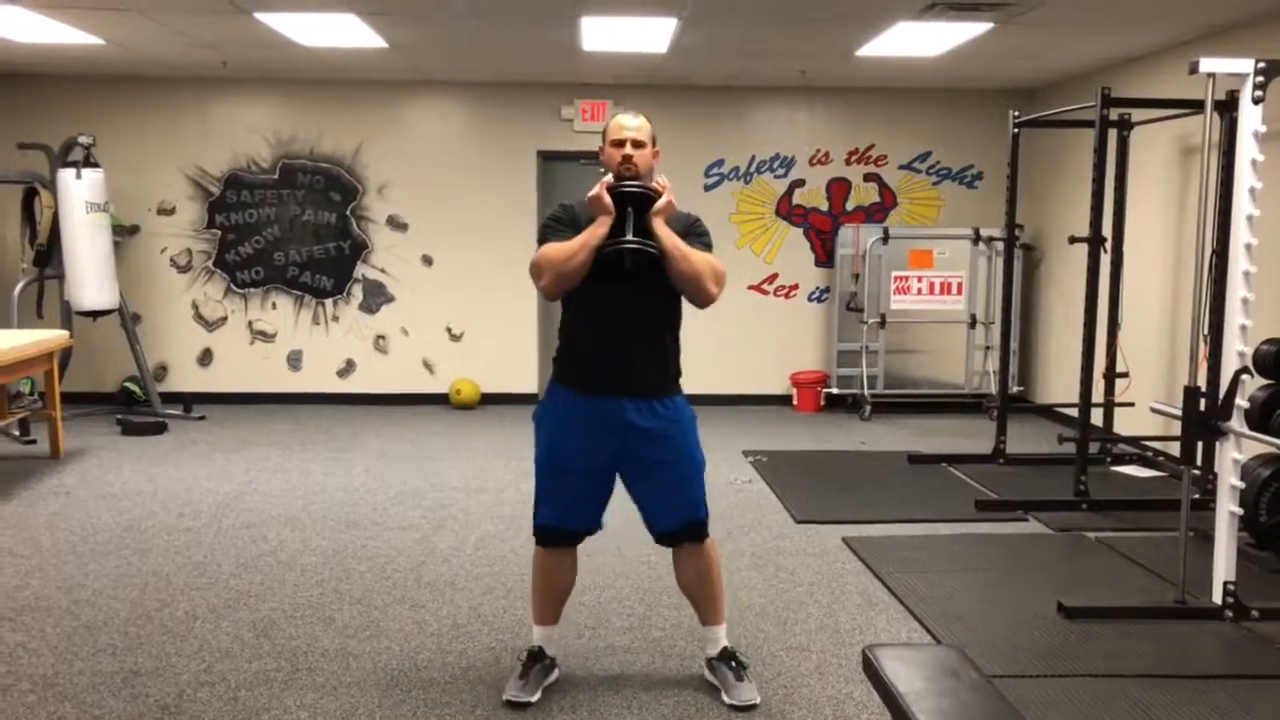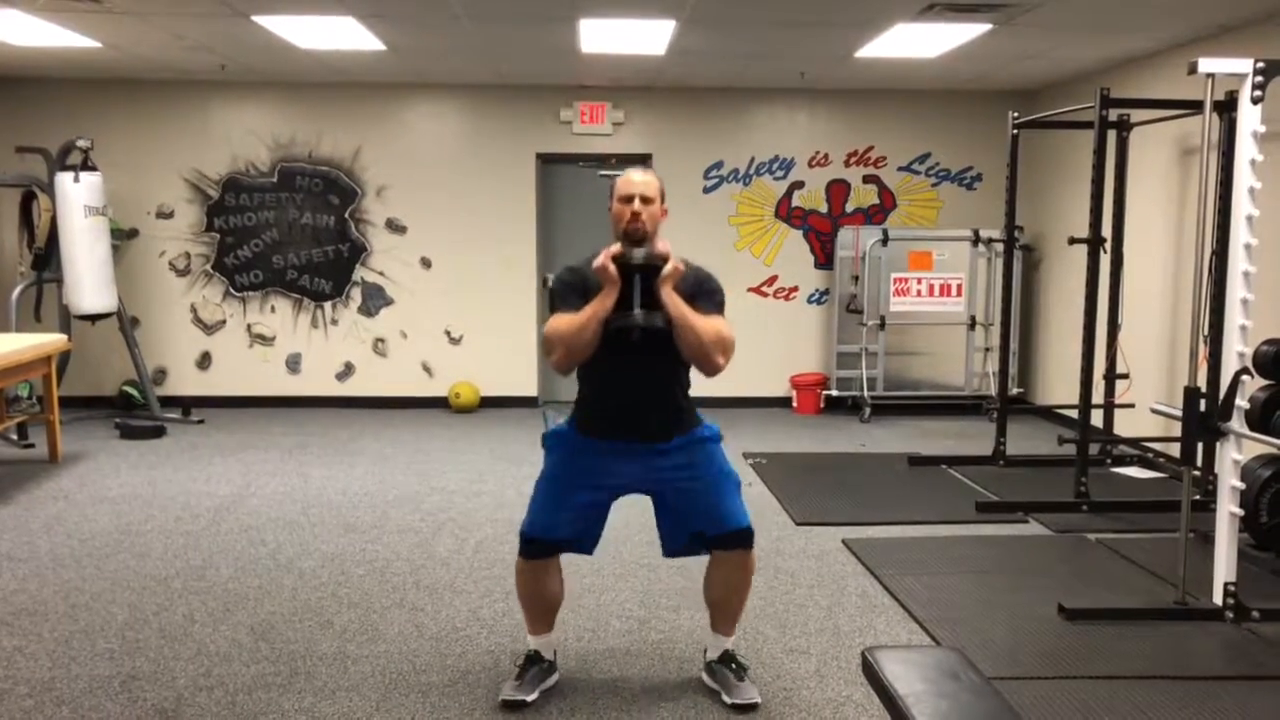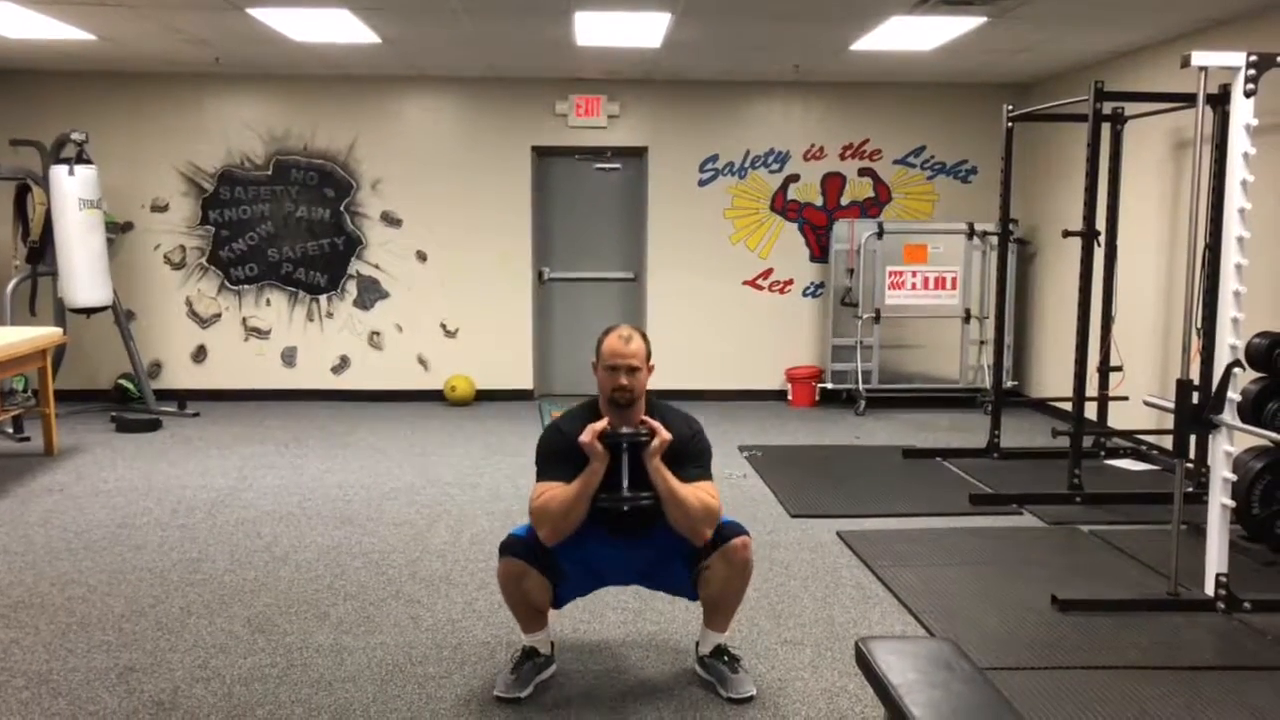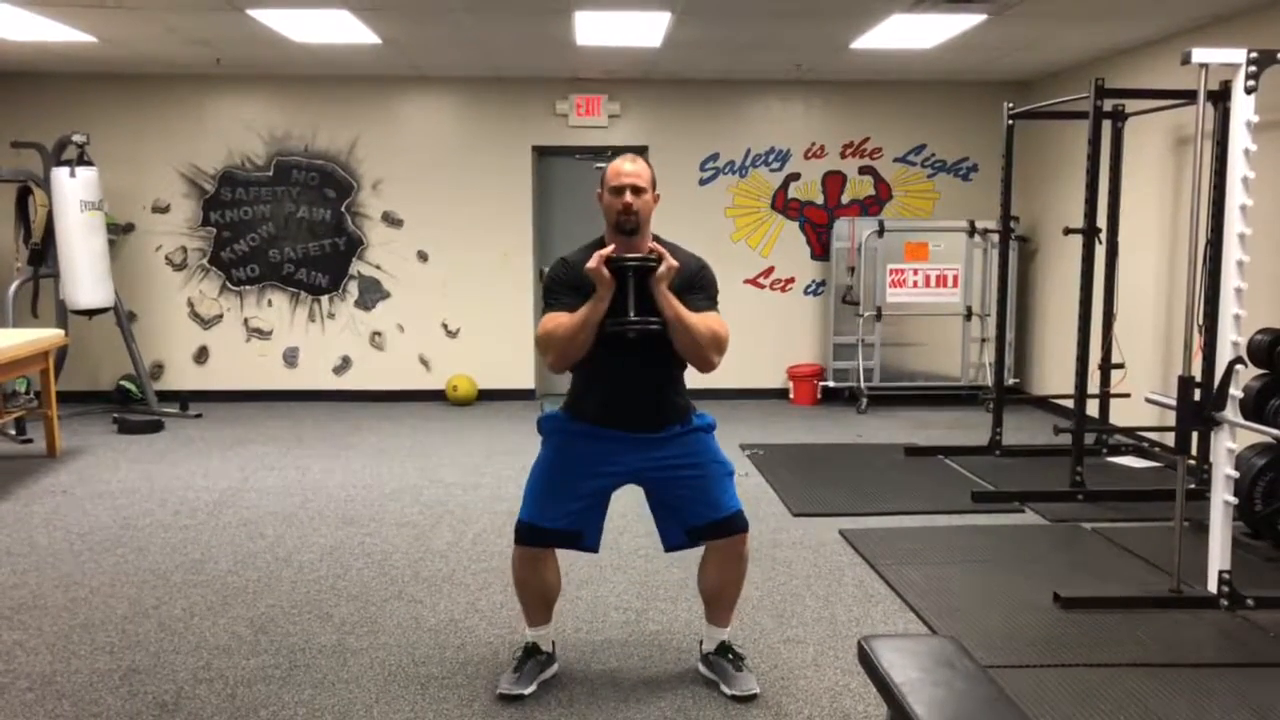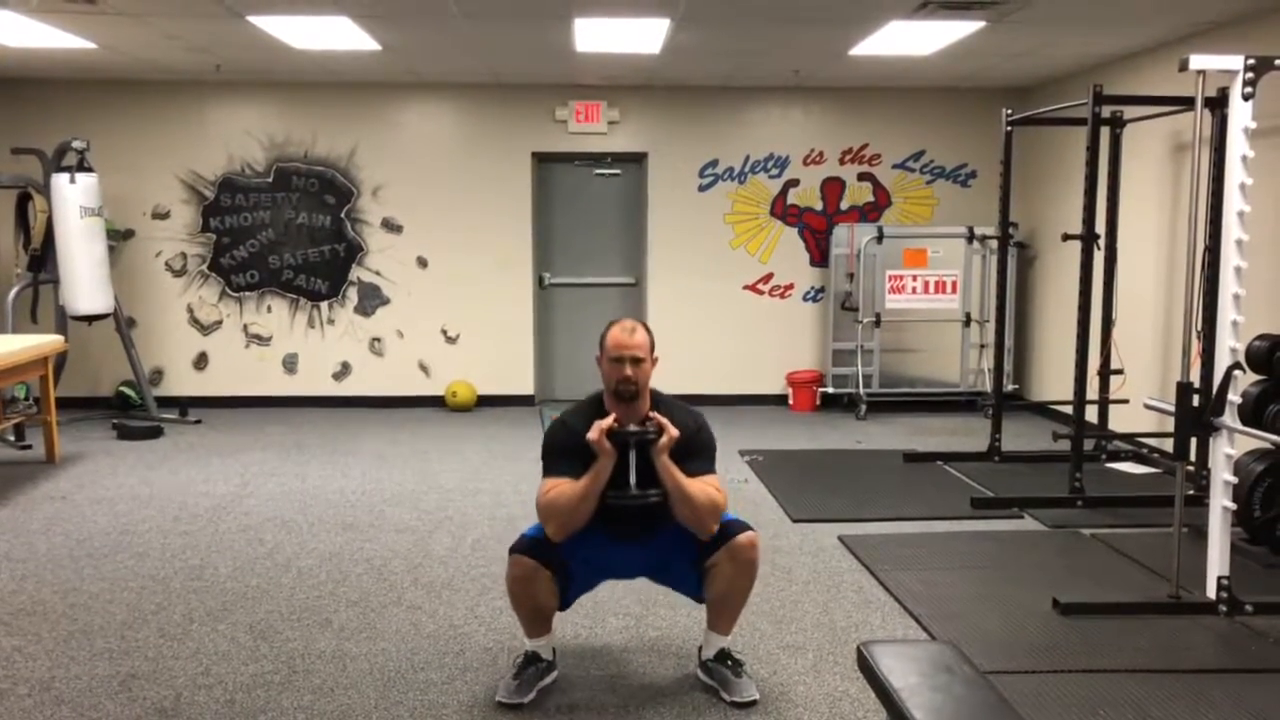
dt=1s
person 1, frame 1
left shoulder: (684, 225)
right shoulder: (569, 217)
left elbow: (707, 291)
right elbow: (549, 280)
left wrist: (658, 224)
right wrist: (602, 221)
left hip: (658, 405)
right hip: (577, 402)
left knee: (690, 530)
right knee: (556, 532)
left ankle: (719, 652)
right ankle: (542, 653)
person 1, frame 2
left shoulder: (696, 282)
right shoulder: (578, 279)
left elbow: (715, 359)
right elbow: (561, 358)
left wrist: (668, 292)
right wrist: (607, 292)
left hip: (678, 442)
right hip: (592, 442)
left knee: (736, 539)
right knee: (537, 544)
left ankle: (719, 656)
right ankle: (541, 658)
person 1, frame 3
left shoulder: (681, 431)
right shoulder: (565, 433)
left elbow: (701, 529)
right elbow: (548, 530)
left wrist: (655, 463)
right wrist: (596, 465)
left hip: (661, 541)
right hip: (585, 542)
left knee: (735, 547)
right knee: (515, 556)
left ankle: (712, 650)
right ankle: (537, 651)
person 1, frame 4
left shoulder: (688, 269)
right shoulder: (572, 270)
left elbow: (710, 357)
right elbow: (555, 357)
left wrist: (662, 292)
right wrist: (602, 294)
left hip: (673, 433)
right hip: (586, 431)
left knee: (729, 534)
right knee: (533, 539)
left ankle: (716, 647)
right ankle: (539, 649)
person 1, frame 5
left shoulder: (685, 424)
right shoulder: (572, 428)
left elbow: (708, 522)
right elbow: (556, 526)
left wrist: (661, 458)
right wrist: (603, 461)
left hip: (666, 533)
right hip: (591, 536)
left knee: (741, 544)
right knee: (526, 561)
left ankle: (715, 653)
right ankle: (539, 655)
